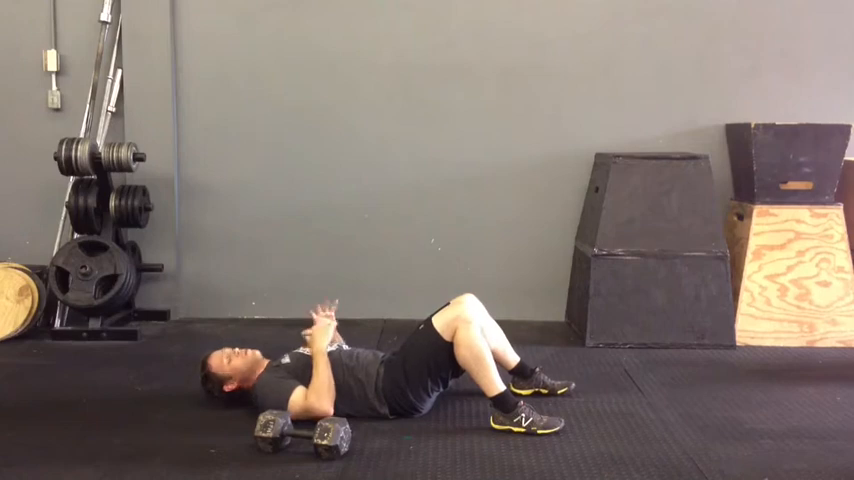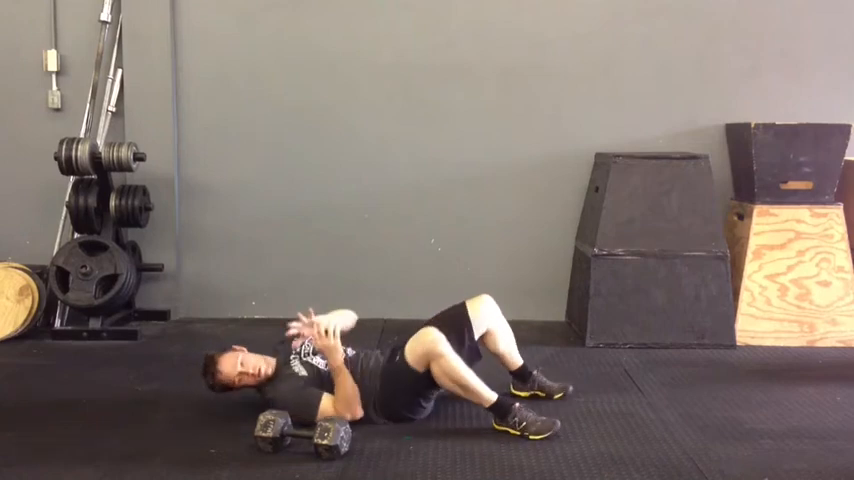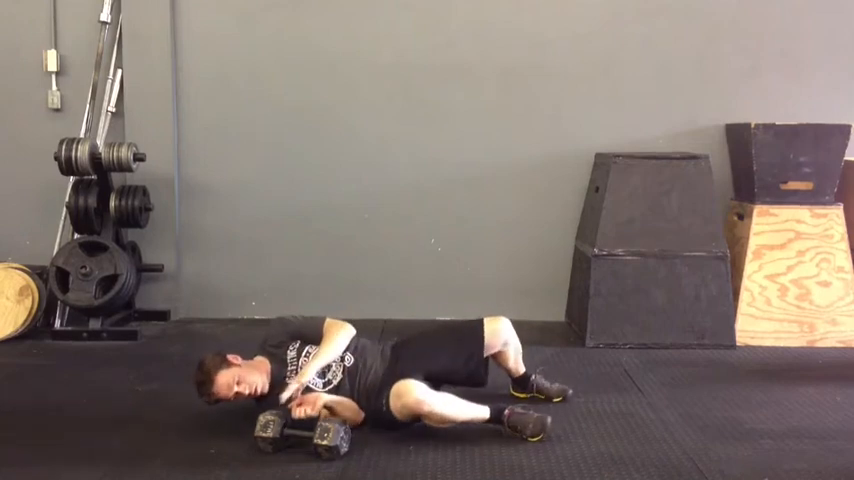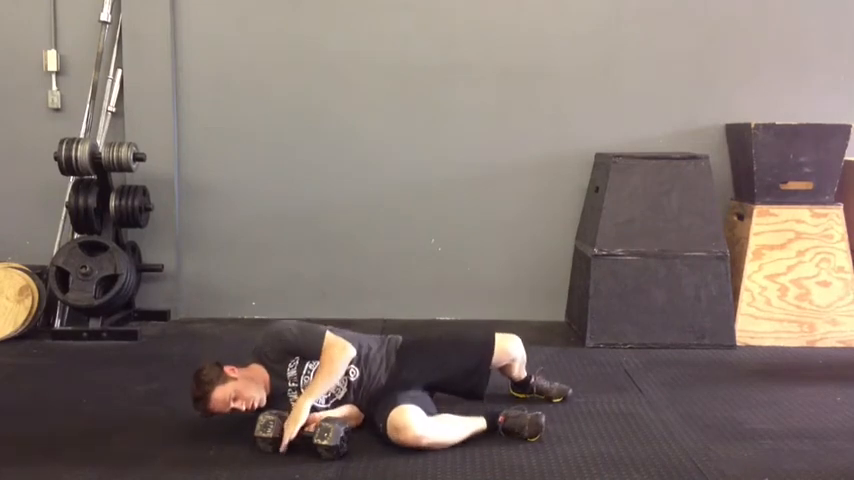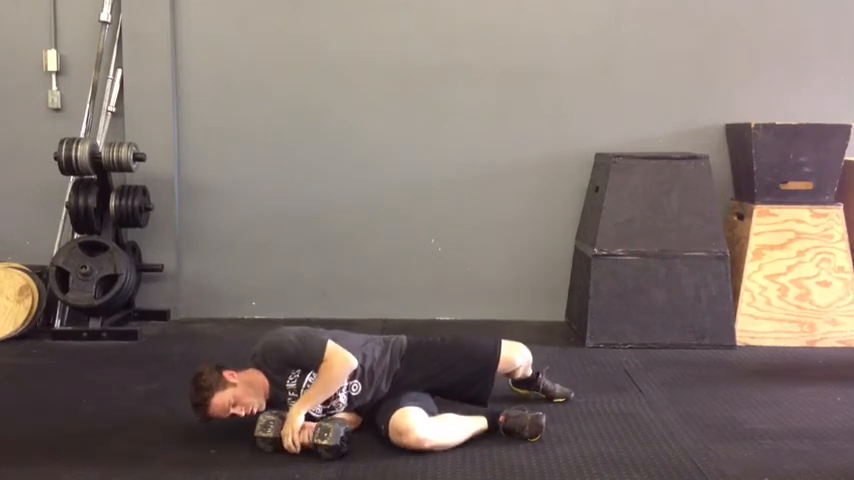
dt=0.5s
person 1, frame 1
left shoulder: (279, 368)
right shoulder: (267, 387)
right elbow: (322, 406)
left wrist: (329, 332)
right wrist: (319, 346)
left hip: (391, 366)
right hip: (398, 391)
left knee: (467, 302)
right knee: (462, 317)
left ankle: (526, 376)
right ankle: (508, 410)
person 1, frame 2
left shoulder: (290, 343)
right shoulder: (281, 392)
left elbow: (350, 316)
right elbow: (352, 412)
left wrist: (322, 322)
right wrist: (334, 360)
left hip: (393, 359)
right hip: (395, 397)
left knee: (484, 305)
right knee: (430, 339)
left ankle: (525, 379)
right ankle: (506, 412)
person 1, frame 3
left shoulder: (279, 335)
right shoulder: (276, 404)
left elbow: (343, 330)
right elbow: (354, 415)
left wrist: (309, 370)
right wrist: (325, 401)
left hip: (395, 355)
right hip: (384, 400)
left knee: (499, 329)
right knee: (414, 396)
left ankle: (524, 383)
right ankle: (500, 415)
person 1, frame 4
left shoulder: (275, 340)
right shoulder: (273, 406)
left elbow: (342, 350)
right elbow: (355, 413)
left wrist: (304, 404)
right wrist: (321, 418)
left hip: (400, 356)
right hip: (381, 398)
left knee: (511, 348)
right knee: (408, 430)
left ankle: (524, 384)
right ankle: (495, 421)
person 1, frame 5
left shoulder: (275, 348)
right shoulder: (274, 406)
left elbow: (344, 361)
right elbow: (352, 416)
left wrist: (300, 410)
right wrist: (312, 428)
left hip: (404, 359)
right hip: (384, 401)
left knee: (517, 356)
right knee: (411, 433)
left ankle: (529, 383)
right ankle: (494, 421)
